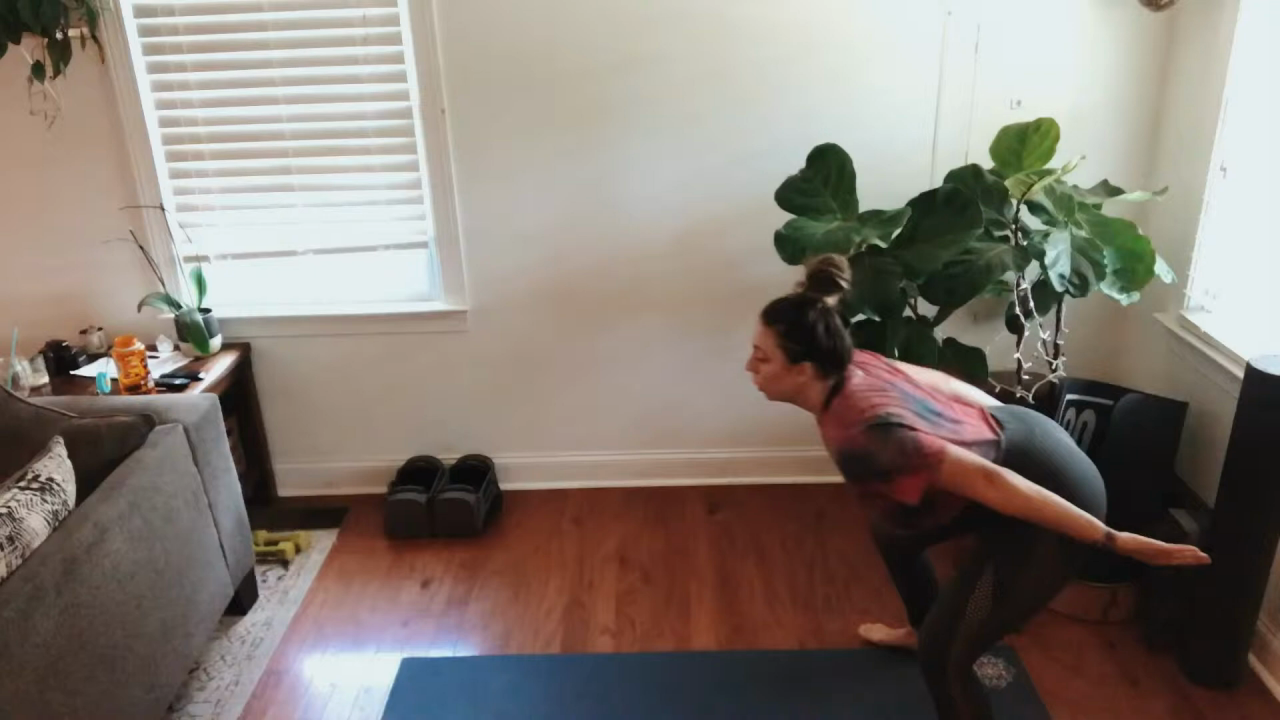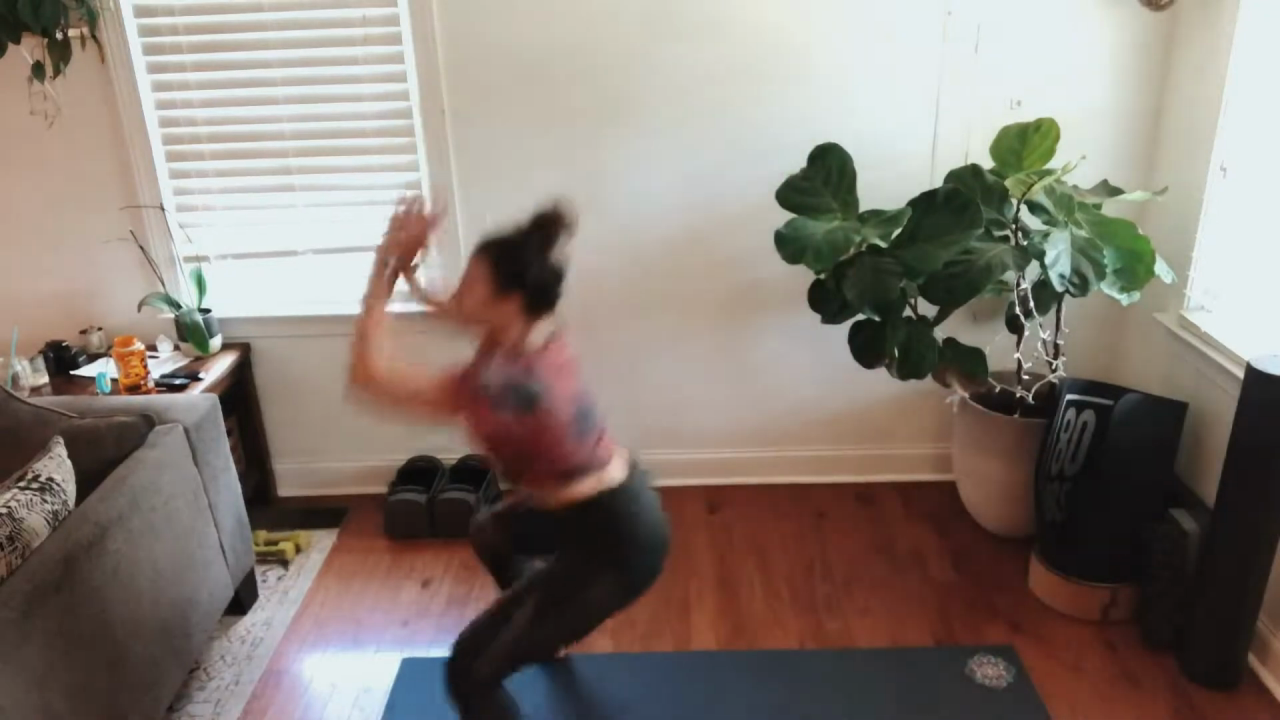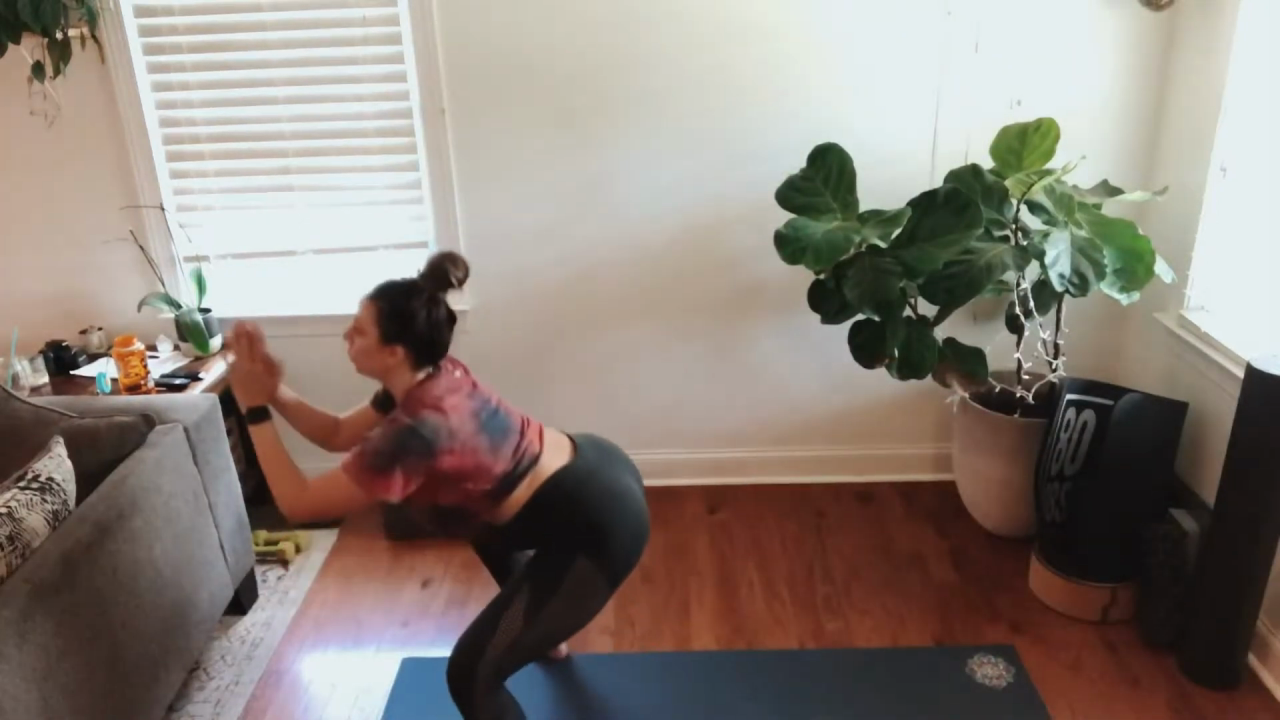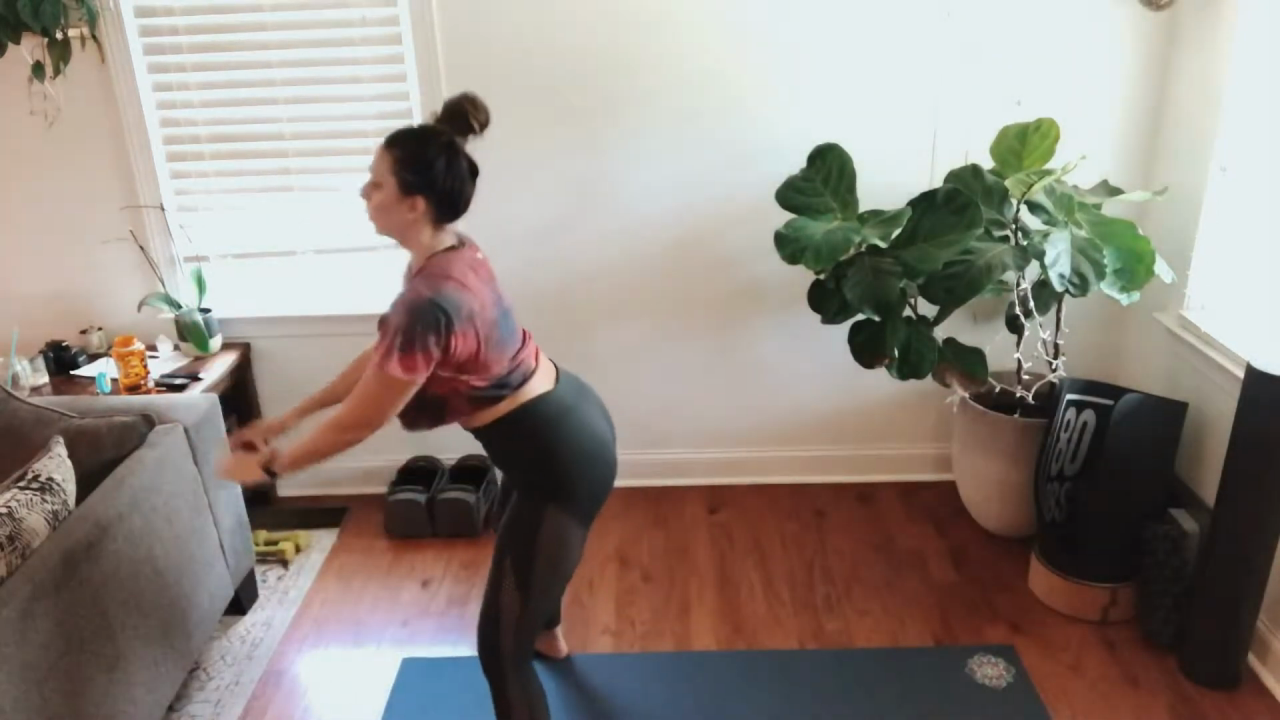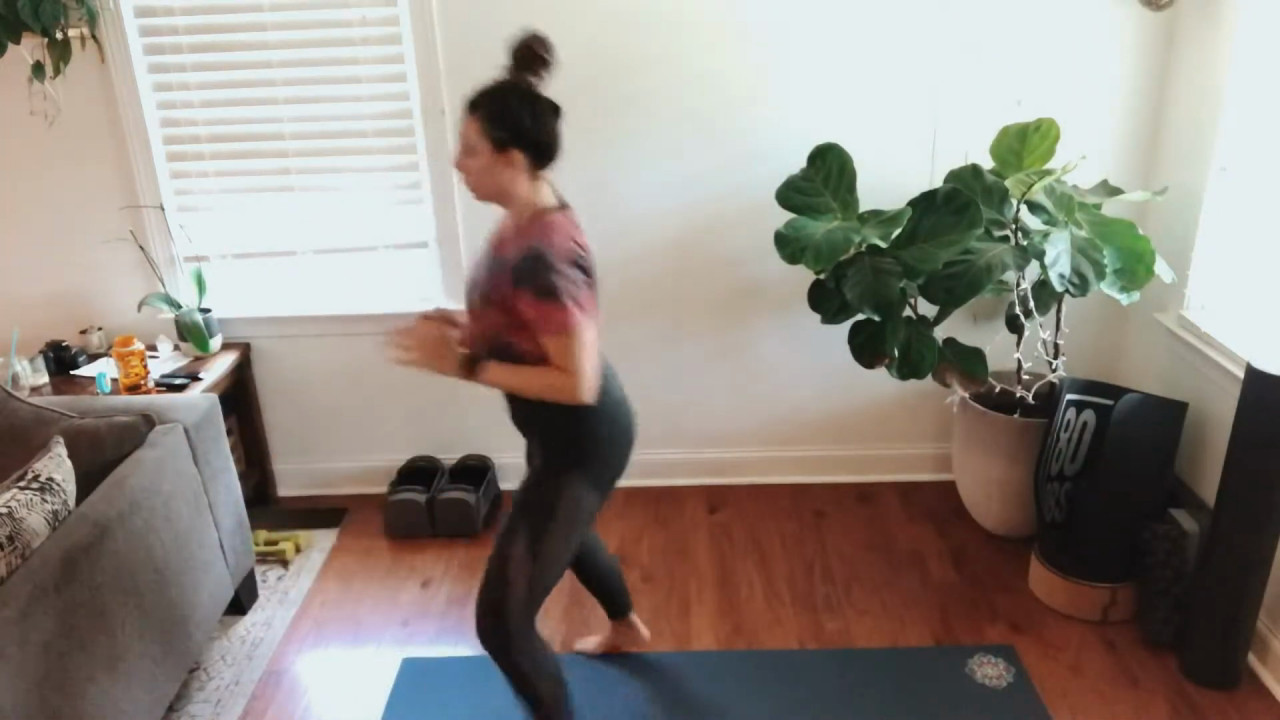
dt=1s
person 1, frame 1
left shoulder: (860, 435)
right shoulder: (854, 371)
left elbow: (990, 485)
right elbow: (941, 383)
left wrist: (1113, 539)
right wrist: (992, 412)
left hip: (1057, 494)
left knee: (944, 658)
right knee: (893, 530)
right ankle: (922, 631)
person 1, frame 2
left shoulder: (508, 382)
right shoulder: (534, 336)
left elbow: (371, 378)
right elbow: (448, 306)
left wrist: (380, 276)
right wrist: (401, 268)
left hip: (620, 546)
right hip: (620, 497)
left knee: (470, 670)
right knee: (489, 538)
right ankle: (550, 626)
person 1, frame 3
left shoulder: (413, 433)
right shoulder: (433, 377)
left elbow: (300, 503)
right elbow: (341, 433)
left wrist: (256, 412)
right wrist: (275, 392)
left hip: (599, 526)
right hip: (599, 468)
left knee: (471, 675)
right knee: (489, 537)
right ankle: (545, 629)
person 1, frame 4
left shoulder: (427, 303)
right shoulder: (455, 255)
left elbow: (362, 422)
right elbow: (379, 362)
left wrist: (269, 466)
right wrist: (288, 418)
left hip: (561, 457)
right hip: (569, 417)
left knee: (500, 649)
right knee: (524, 548)
right ankle: (546, 634)
person 1, frame 5
left shoulder: (544, 254)
right shoulder: (524, 218)
left elbow: (576, 382)
left wrist: (464, 364)
right wrist: (458, 325)
left hip: (581, 441)
right hip: (555, 429)
left knee: (501, 621)
right knee: (559, 533)
right ankle: (627, 627)
